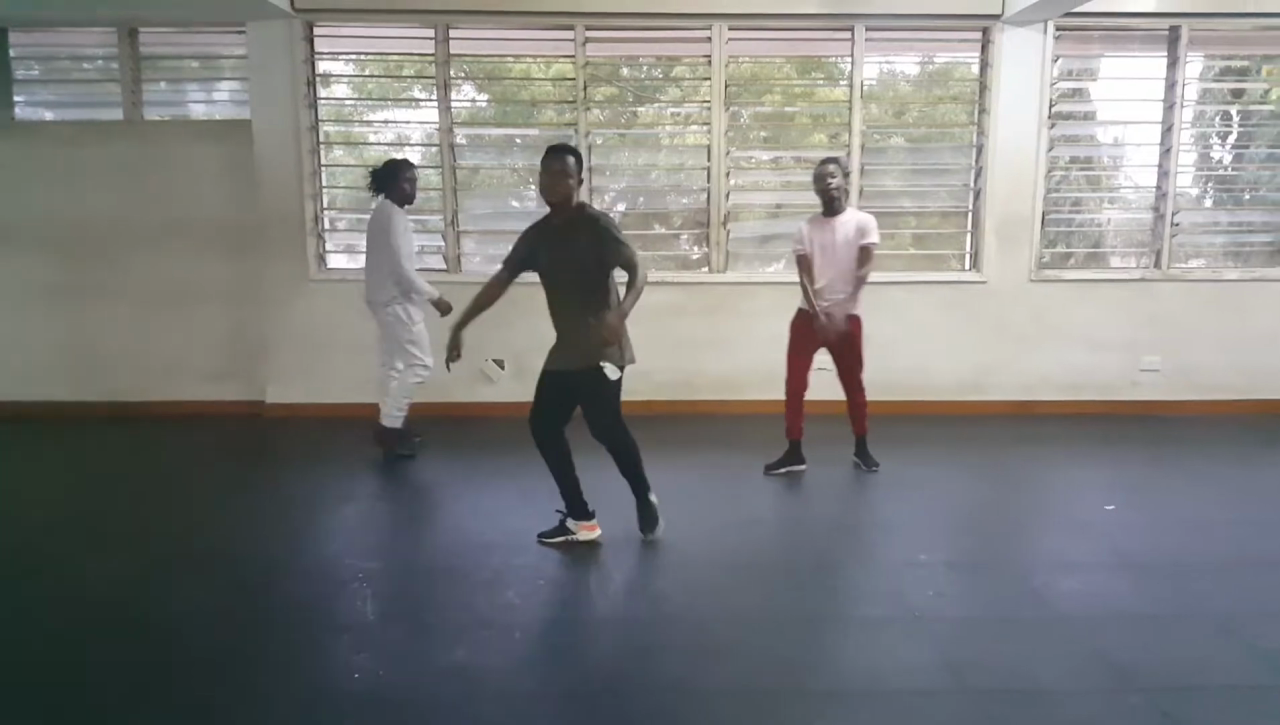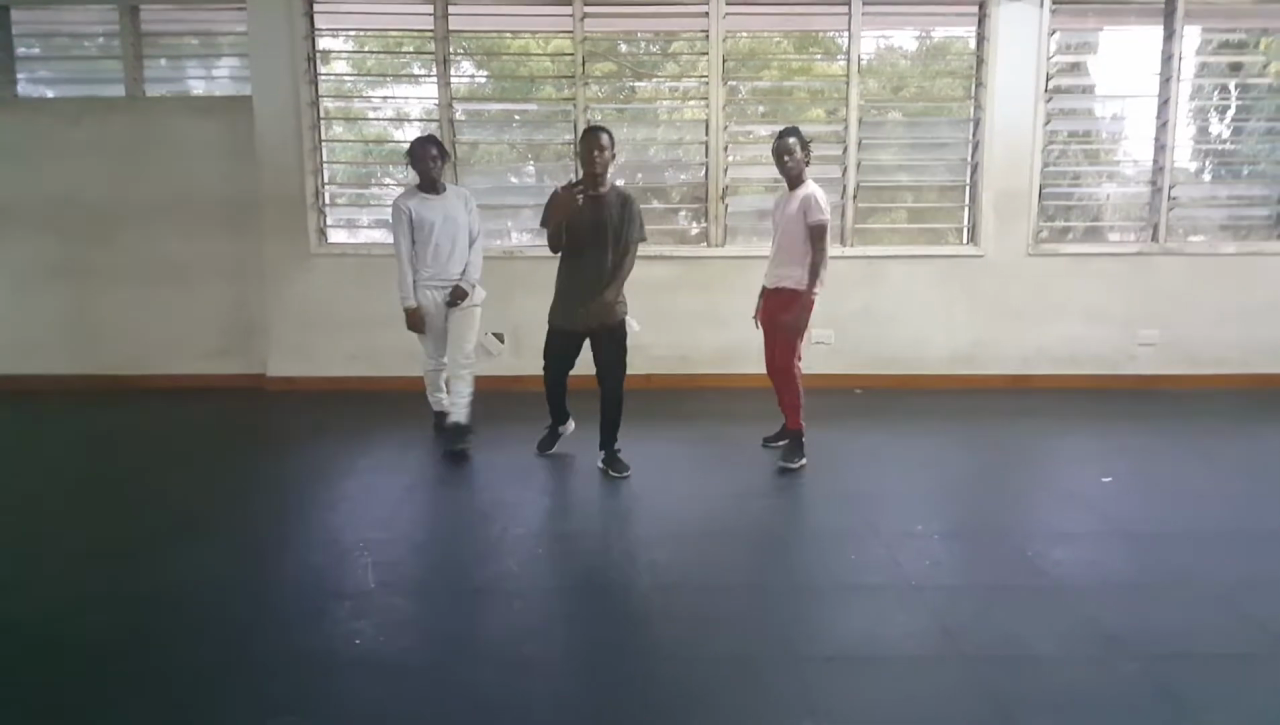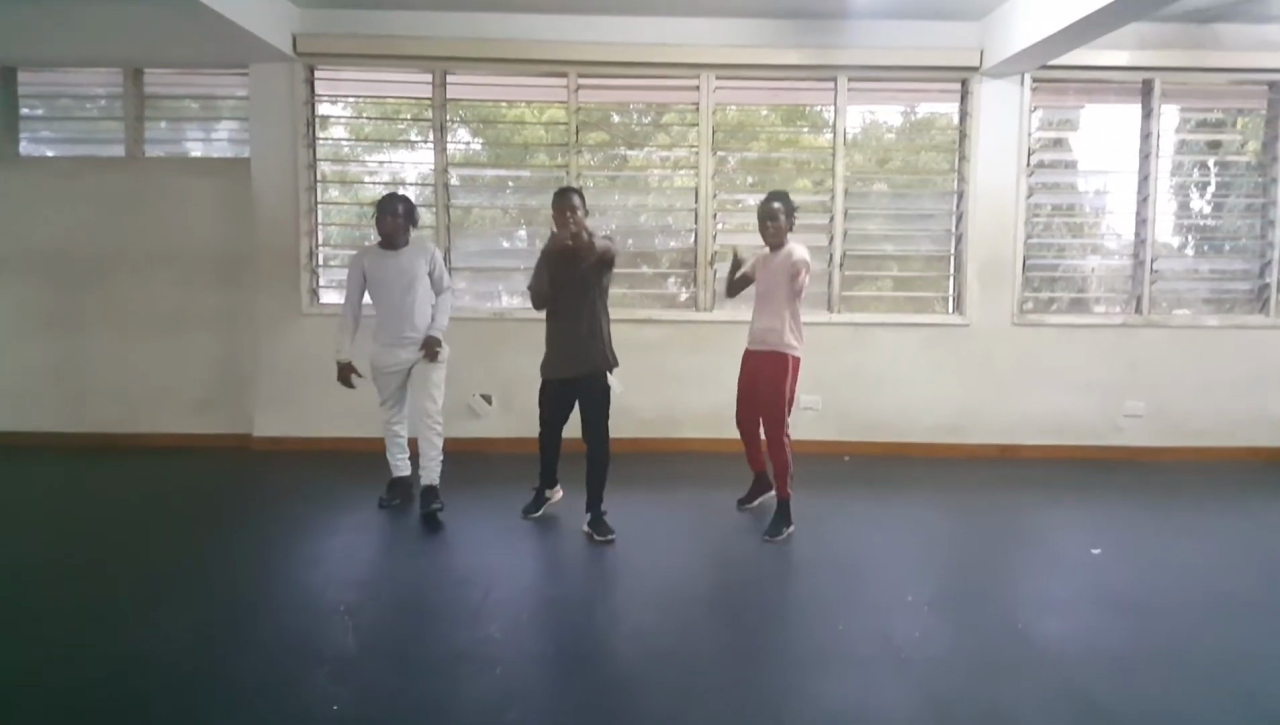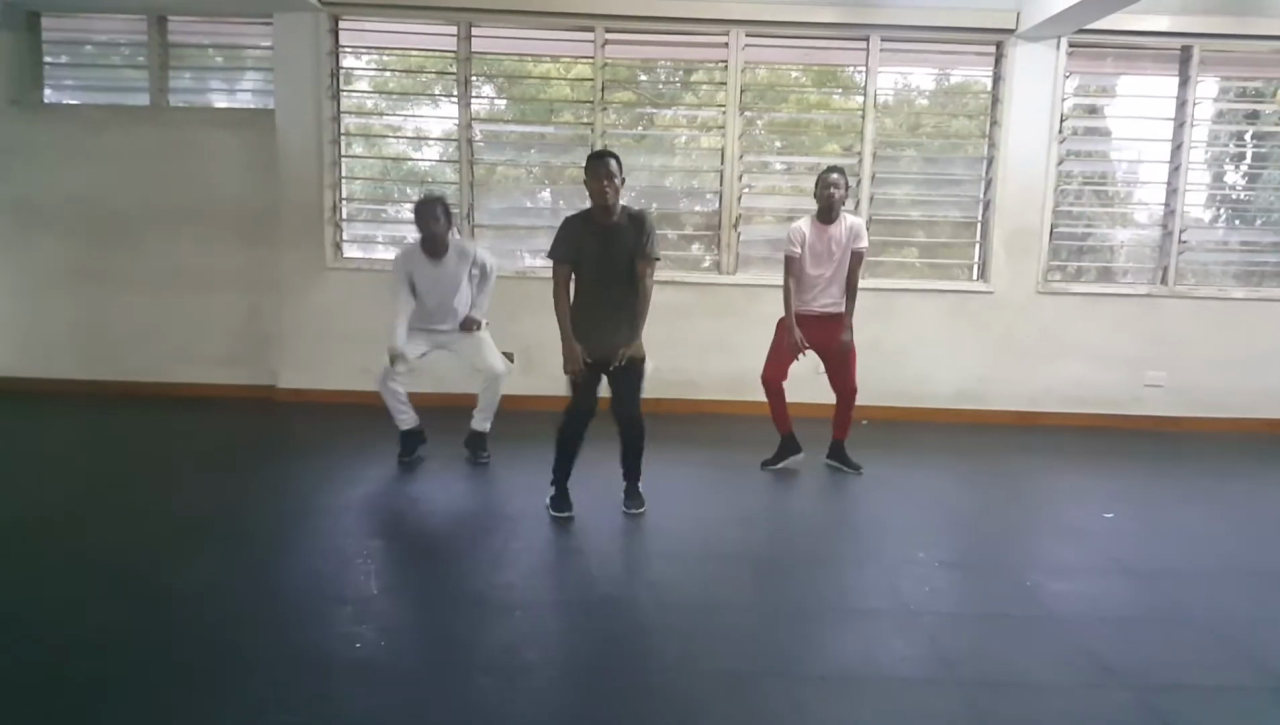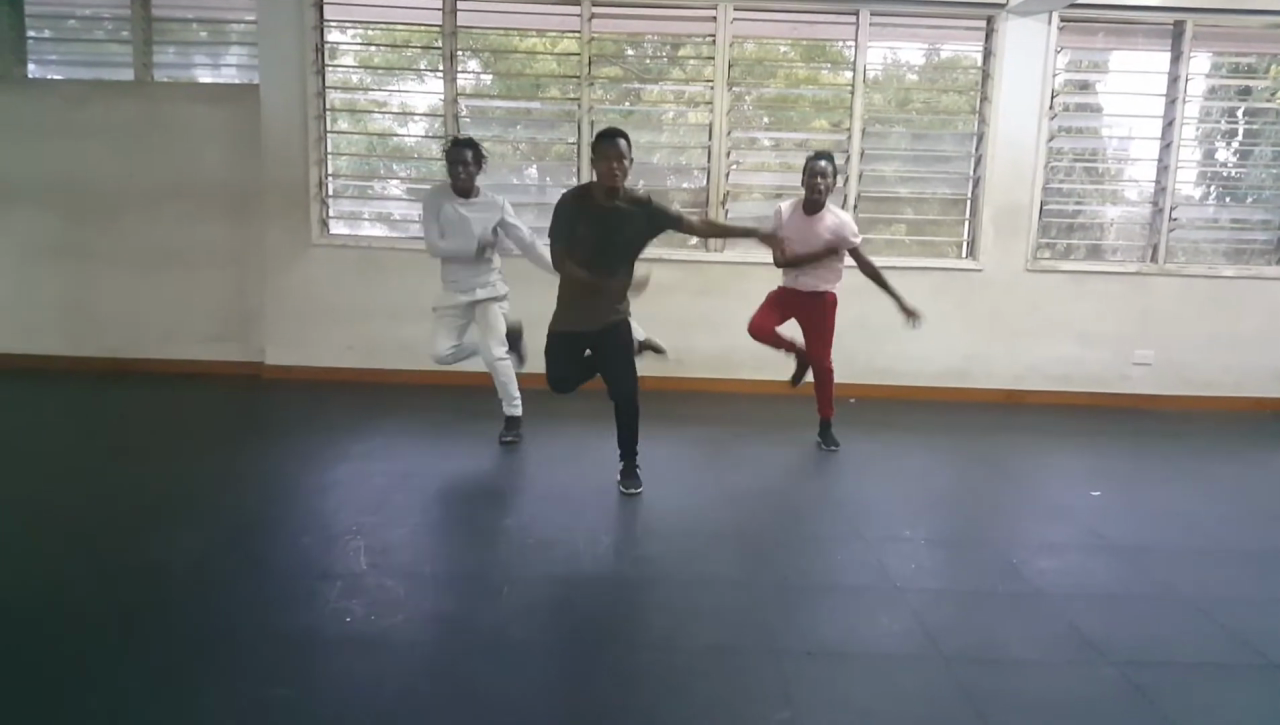
dt=1s
person 1, frame 1
left shoulder: (597, 225)
right shoulder: (536, 235)
left elbow: (637, 272)
right elbow: (501, 281)
left wrist: (621, 311)
right wrist: (460, 327)
left hip: (602, 348)
right hip: (565, 350)
left knee: (606, 426)
right knee: (543, 426)
left ankle: (644, 498)
right ankle: (581, 517)
person 1, frame 2
left shoulder: (625, 202)
right shoulder: (564, 197)
left elbow: (629, 254)
right elbow: (554, 247)
left wrist: (610, 295)
right wrist: (560, 215)
left hip: (608, 307)
right hip: (567, 304)
left knee: (612, 380)
right knee: (553, 372)
left ankle: (608, 451)
right ankle: (559, 423)
person 1, frame 3
left shoulder: (598, 249)
right shoulder: (551, 256)
left elbow: (608, 248)
right elbow: (538, 302)
left wrist: (591, 244)
right wrist: (546, 255)
left hip: (593, 359)
right hip: (557, 358)
left knee: (597, 437)
right knee: (549, 427)
left ankle: (594, 513)
right ankle: (548, 487)
person 1, frame 4
left shoulder: (639, 223)
right shoulder: (572, 228)
left elbow: (645, 281)
right elbow: (561, 287)
left wrist: (636, 337)
right wrist: (569, 341)
left hip: (625, 339)
right hip: (585, 339)
left knee: (627, 411)
right knee: (582, 410)
left ankle: (631, 487)
right ankle: (560, 488)
person 1, frame 5
left shoulder: (642, 207)
right shoulder: (571, 202)
left elbow: (696, 226)
right elbow: (561, 260)
left wrist: (757, 233)
right wrist: (600, 283)
left hip: (611, 316)
right hip: (572, 314)
left knee: (623, 393)
right knee: (561, 382)
left ankle: (629, 465)
right ankle: (629, 353)
person 2, frame 1
left shoulder: (863, 222)
right shoulder: (806, 227)
left elbow: (862, 270)
right elbow: (806, 277)
left wrist: (843, 310)
right wrist: (818, 312)
left hip: (845, 316)
right hip: (808, 315)
left knee: (853, 385)
right knee: (794, 384)
left ankle: (861, 448)
right ankle: (794, 453)
person 2, frame 2
left shoulder: (812, 196)
right shoulder: (781, 199)
left elbow: (819, 254)
left wrist: (803, 302)
left hip: (796, 292)
right hip: (772, 289)
left knee: (786, 362)
right knee: (774, 363)
left ankle: (797, 442)
right ankle: (790, 426)
person 2, frame 3
left shoulder: (796, 253)
right shoulder: (760, 260)
left elbow: (800, 274)
right elbow: (732, 291)
left wrist: (797, 273)
right wrist: (734, 269)
left hip: (782, 353)
right hip: (754, 351)
left knee: (776, 428)
right knee: (745, 420)
left ankle: (784, 510)
right ankle: (762, 481)
person 2, frame 4
left shoulder: (855, 227)
right shoulder: (800, 229)
left elbow: (851, 280)
right elbow: (788, 281)
left wrist: (847, 327)
right wrist: (791, 327)
left hip: (833, 319)
right hip: (799, 318)
left knee: (846, 388)
right knee: (770, 378)
left ankle: (836, 450)
right ankle: (789, 444)
person 2, frame 5
left shoulder: (840, 221)
right shoulder: (785, 211)
left elbow: (866, 265)
right elbow: (780, 259)
left wrist: (900, 301)
right wrist: (824, 252)
left hip: (821, 297)
right hip: (789, 291)
left knee: (824, 364)
right knee: (758, 327)
left ankle: (826, 428)
right ankle: (803, 354)
person 3, frame 1
left shoulder: (386, 213)
right shoulder: (392, 215)
right elbow: (401, 266)
right wrist: (434, 296)
left hip: (384, 301)
right hip: (396, 302)
left knee: (392, 365)
right knee: (420, 363)
left ankle: (391, 426)
right ankle: (390, 426)
person 3, frame 2
left shoulder: (463, 198)
right shoulder: (405, 204)
left elbow: (476, 243)
right elbow: (404, 256)
left wrist: (467, 283)
right wrist: (410, 303)
left hip: (463, 291)
right hip: (427, 293)
left knee: (464, 357)
right knee: (435, 359)
left ankle: (457, 423)
right ankle: (442, 414)
person 3, frame 3
left shoulder: (428, 252)
right shoulder: (363, 260)
left elbow: (445, 293)
right elbow: (352, 308)
left wrist: (437, 333)
right wrist: (343, 356)
left hip: (426, 347)
right hip: (387, 351)
left knee: (429, 413)
right knee: (393, 416)
left ankle: (430, 486)
right ankle: (401, 479)
person 3, frame 4
left shoulder: (468, 252)
right shoulder: (406, 260)
left elbow: (489, 270)
right elbow: (402, 308)
left wrist: (477, 312)
right wrist: (396, 349)
left hip: (462, 325)
right hip: (422, 328)
left knee: (496, 369)
right knee: (388, 377)
left ankle: (478, 434)
right ankle: (410, 431)
person 3, frame 5
left shoulder: (495, 204)
right shoulder: (435, 198)
left elbow: (526, 241)
right elbow: (434, 244)
right wrist: (475, 248)
left hip: (487, 291)
right hip: (454, 294)
left knee: (495, 356)
right knee: (442, 352)
left ankle: (513, 417)
right ankle: (507, 338)
